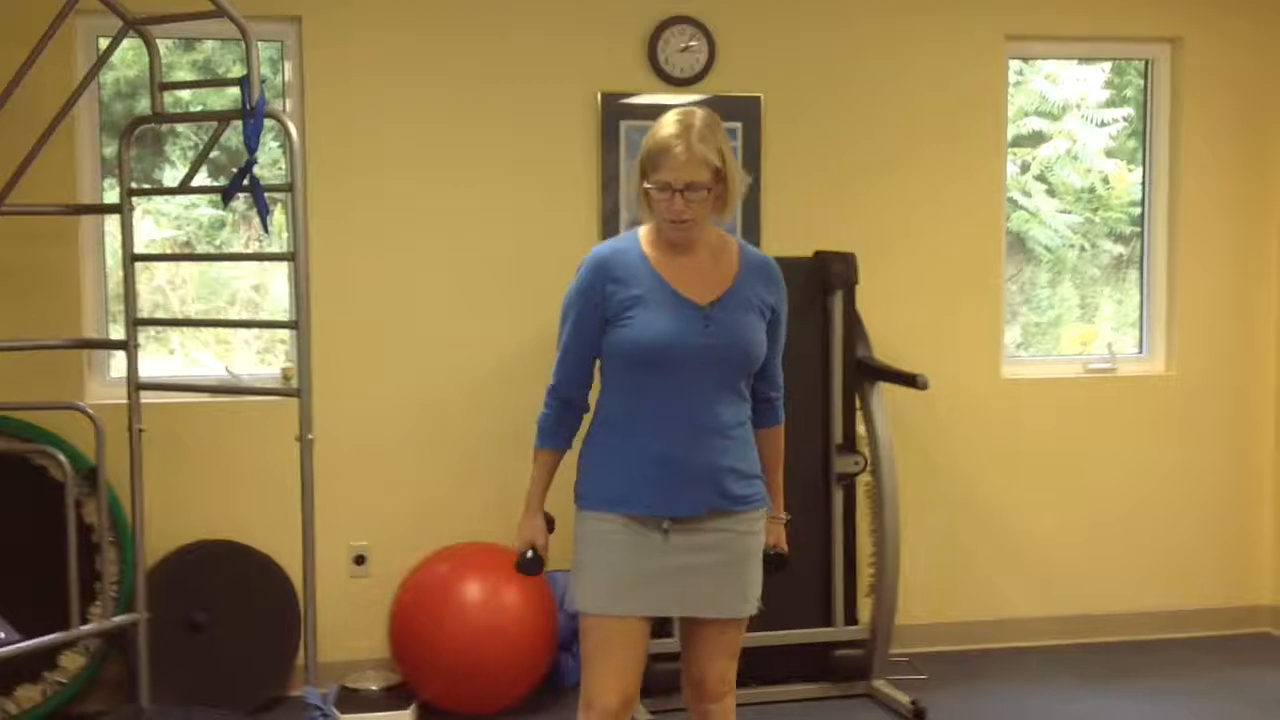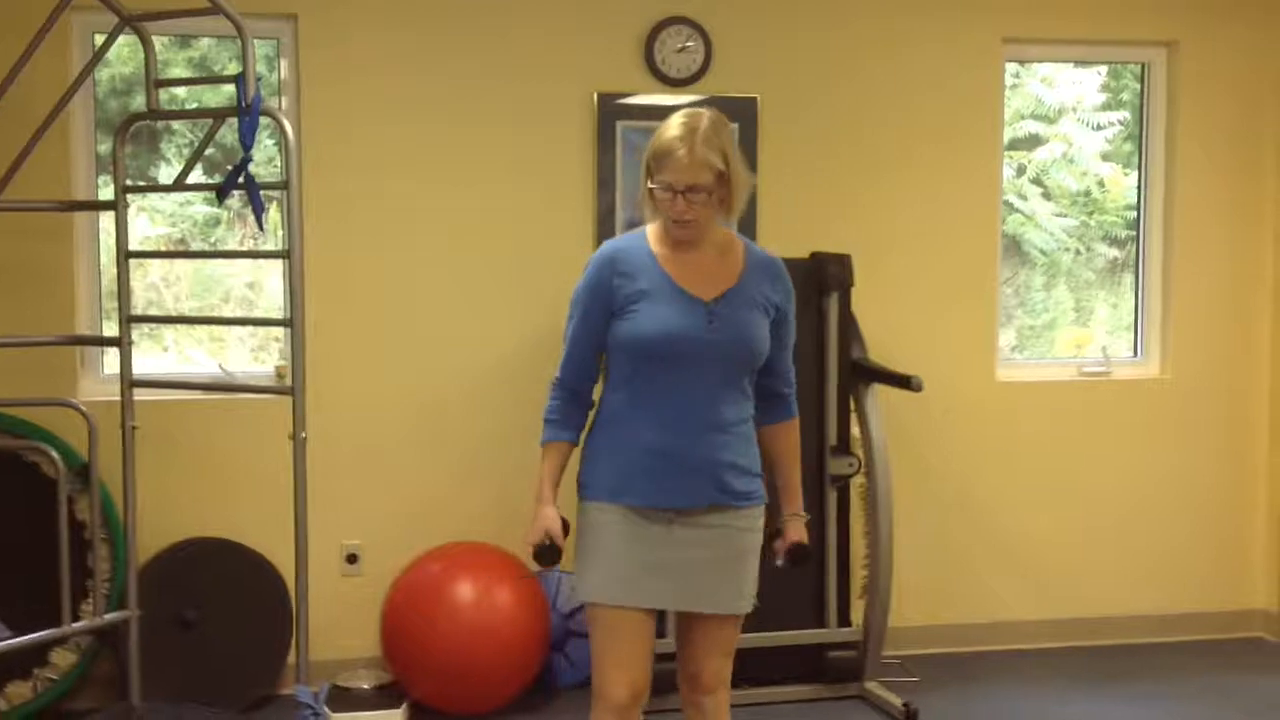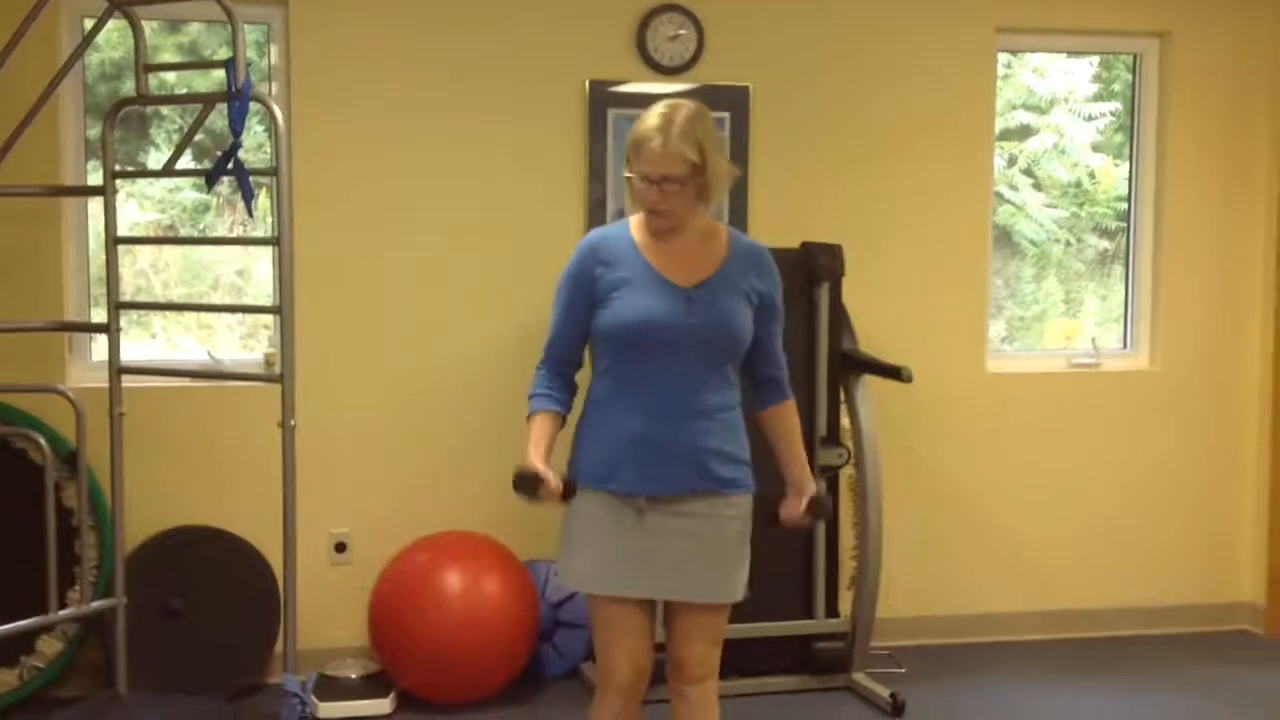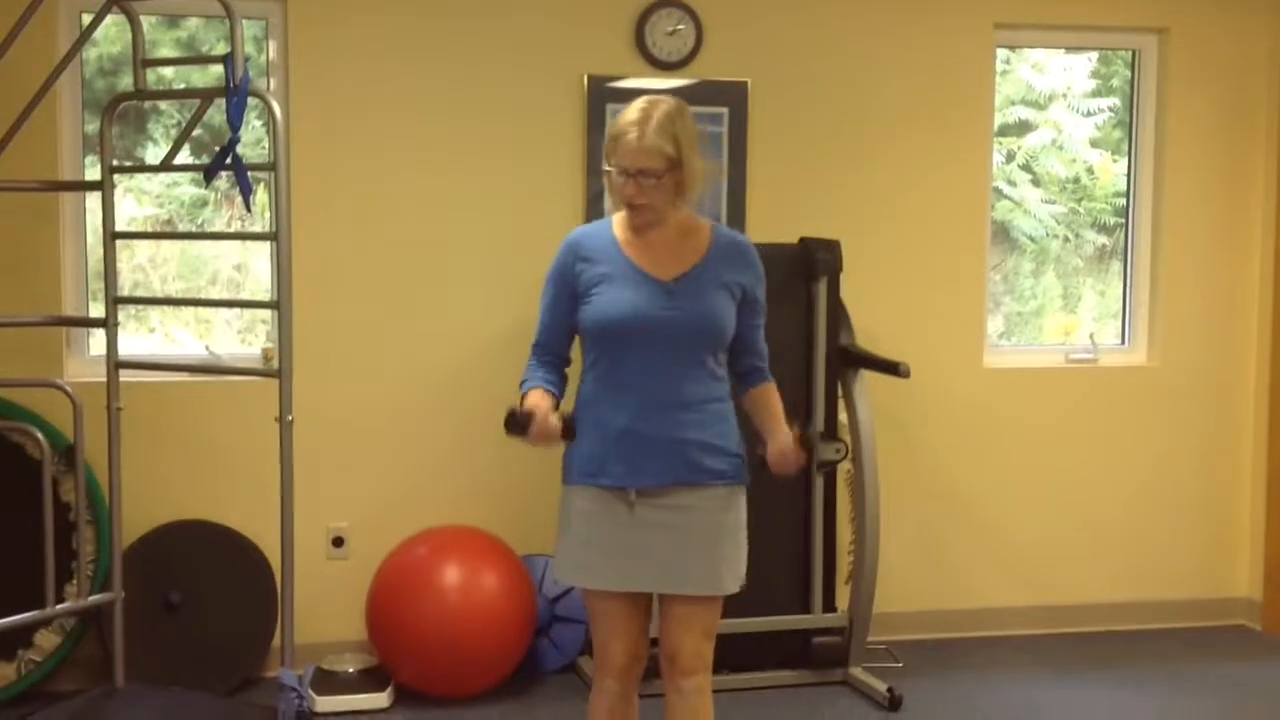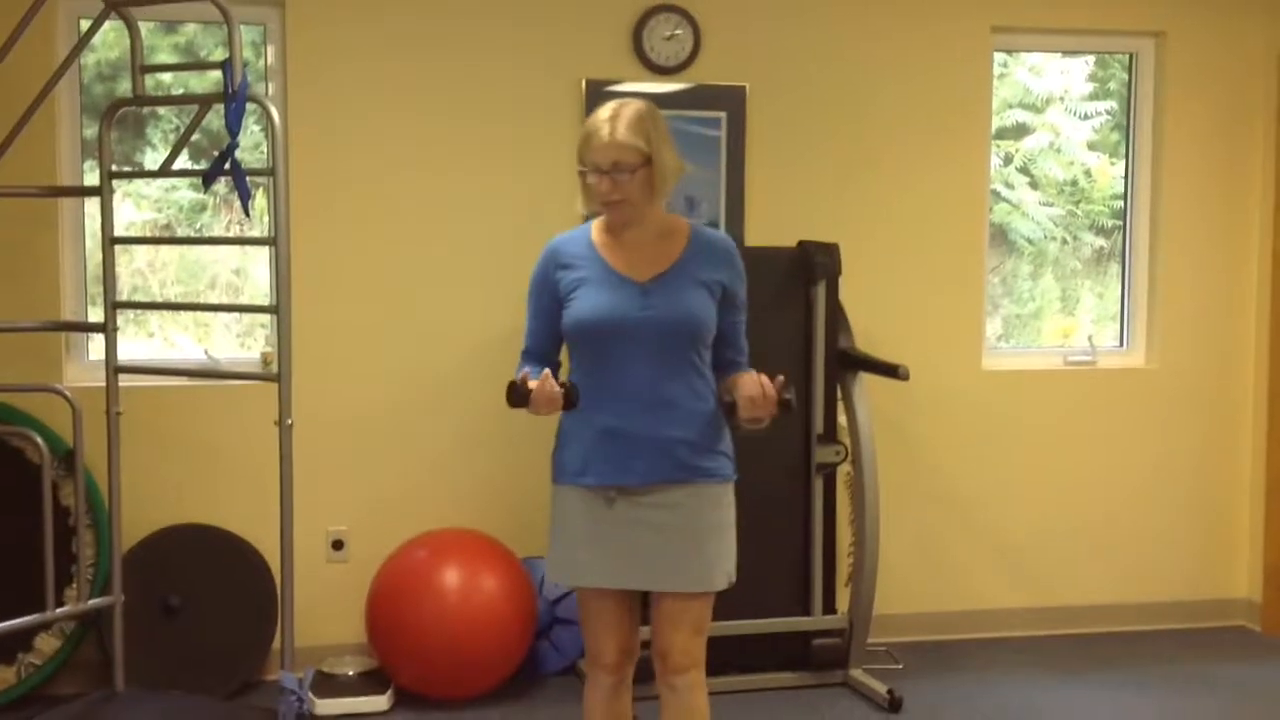
dt=0.2s
person 1, frame 1
left shoulder: (761, 276)
right shoulder: (608, 269)
left elbow: (767, 402)
right elbow: (566, 395)
left wrist: (775, 508)
right wrist: (533, 506)
left hip: (725, 515)
right hip: (622, 515)
person 1, frame 2
left shoulder: (767, 276)
right shoulder: (616, 265)
left elbow: (776, 399)
right elbow: (571, 390)
left wrist: (792, 506)
right wrist: (546, 497)
left hip: (725, 509)
right hip: (624, 508)
person 1, frame 3
left shoulder: (752, 264)
right shoulder: (599, 254)
left elbow: (768, 382)
right elbow: (557, 369)
left wrist: (799, 477)
right wrist: (538, 453)
left hip: (711, 494)
right hip: (612, 493)
person 1, frame 4
left shoulder: (734, 257)
right shoulder: (583, 251)
left elbow: (750, 367)
right elbow: (547, 357)
left wrist: (777, 434)
right wrist: (540, 406)
left hip: (703, 486)
right hip: (605, 485)
left knee: (687, 667)
right knee: (617, 667)
person 1, frame 5
left shoulder: (714, 255)
right shoulder: (563, 258)
left elbow: (730, 360)
right elbow: (536, 357)
left wrist: (751, 393)
right wrist: (537, 388)
left hip: (690, 482)
right hip: (592, 483)
left knee: (680, 664)
right knee: (608, 662)
